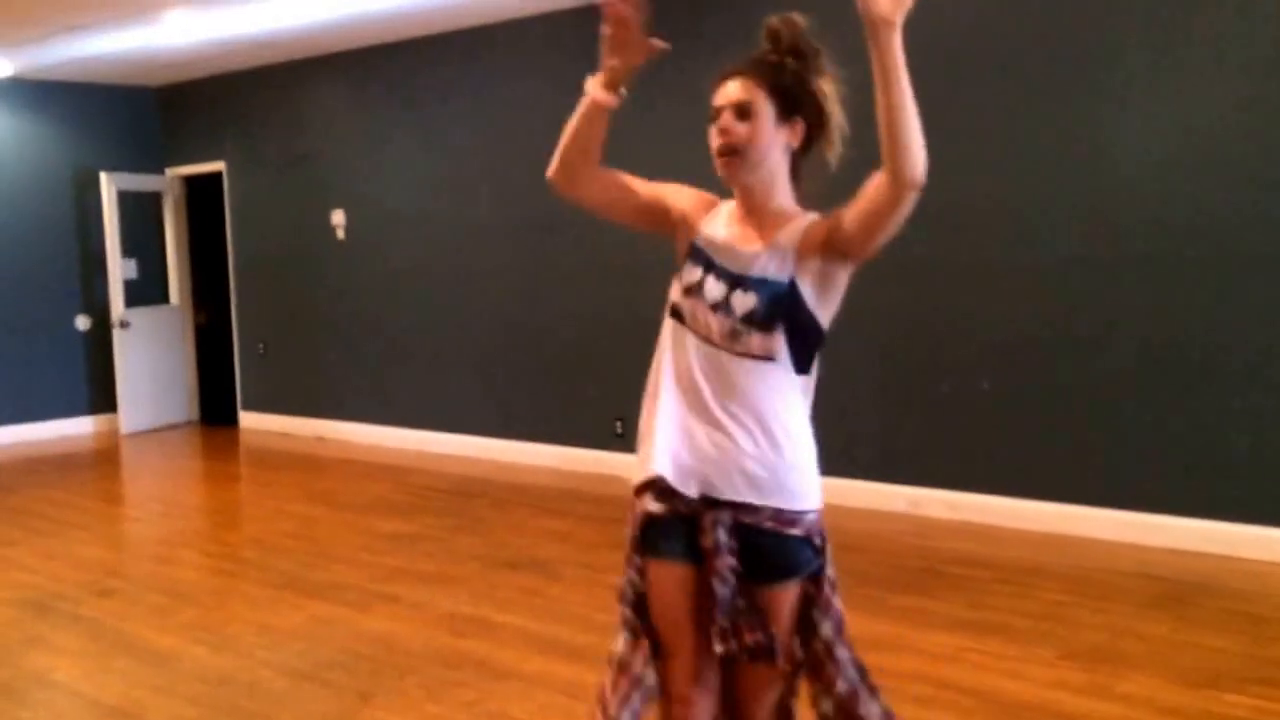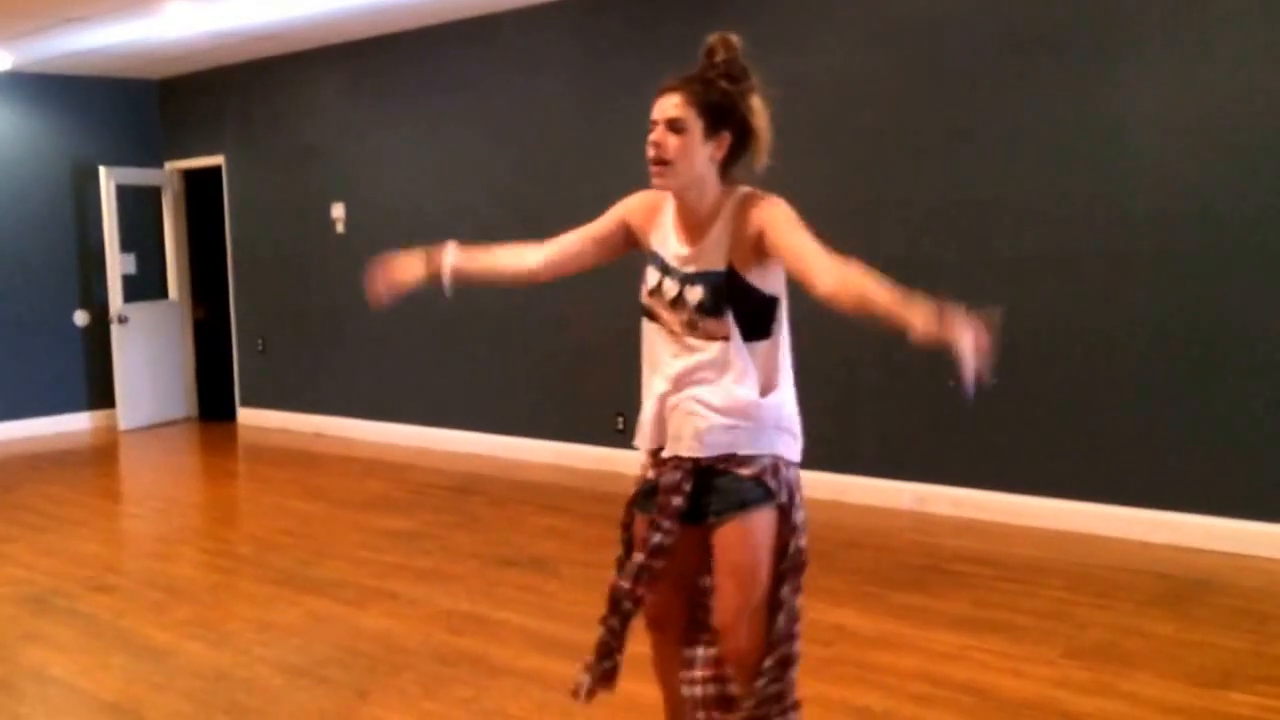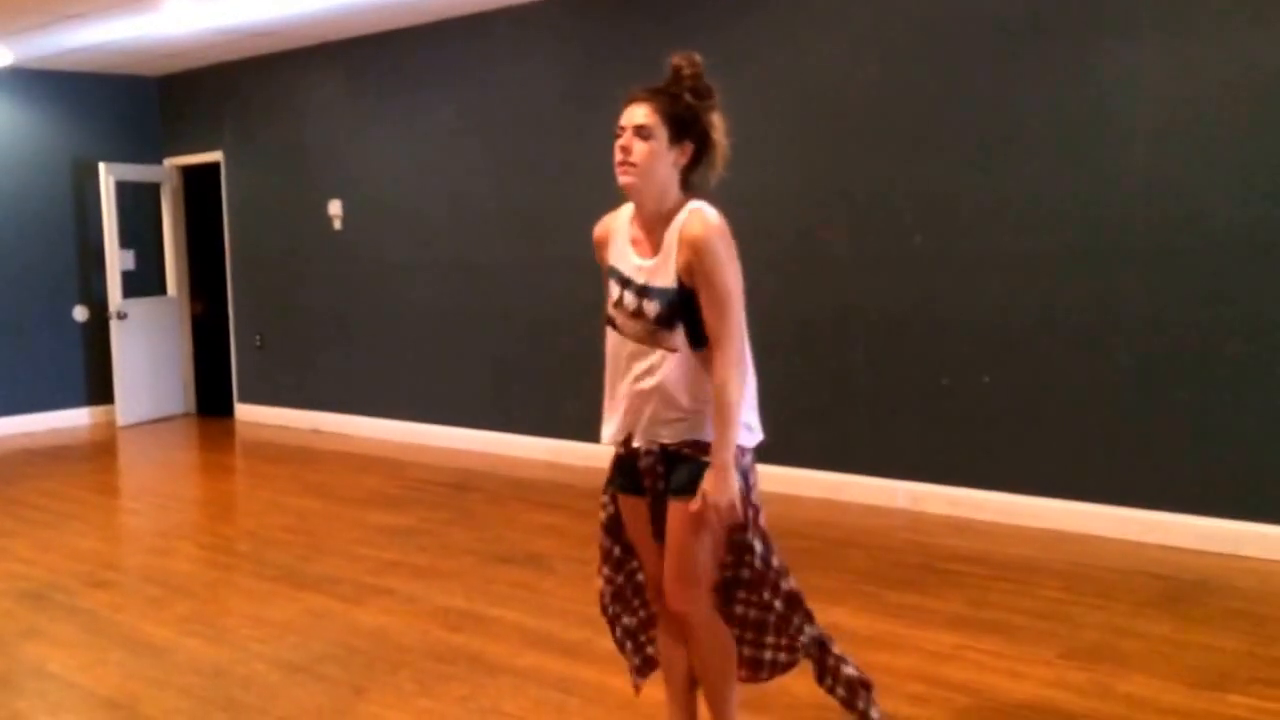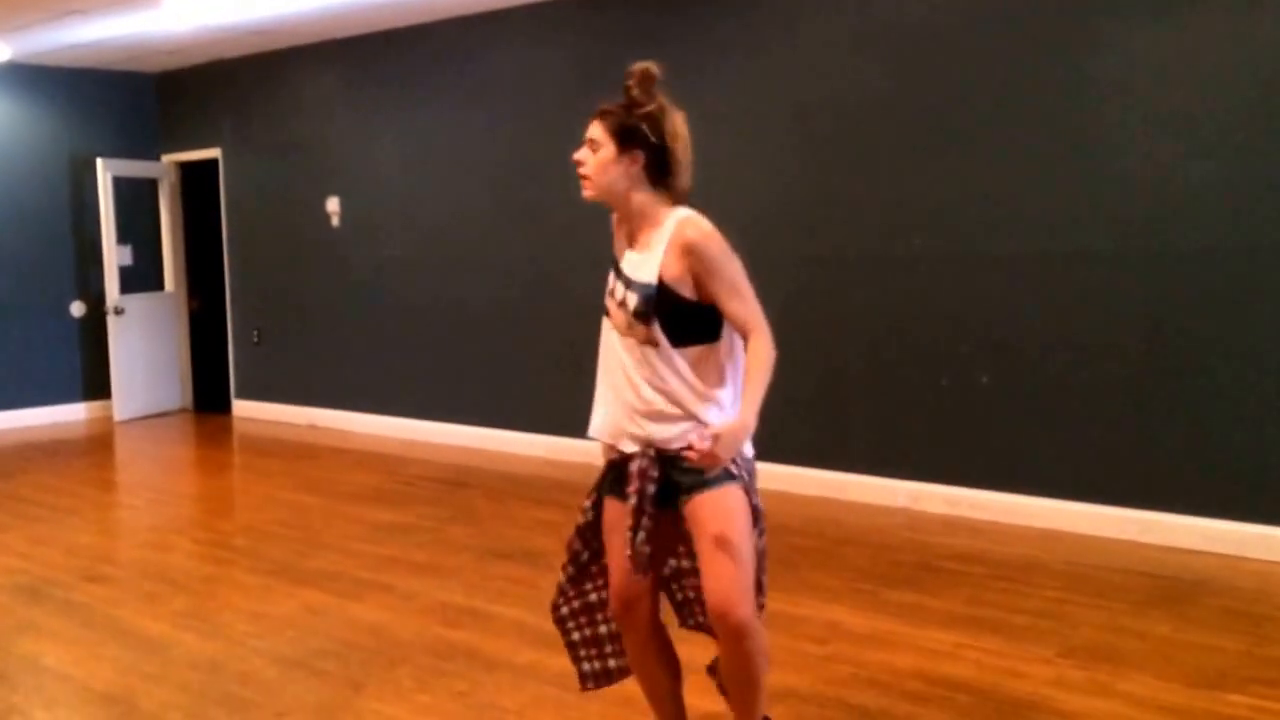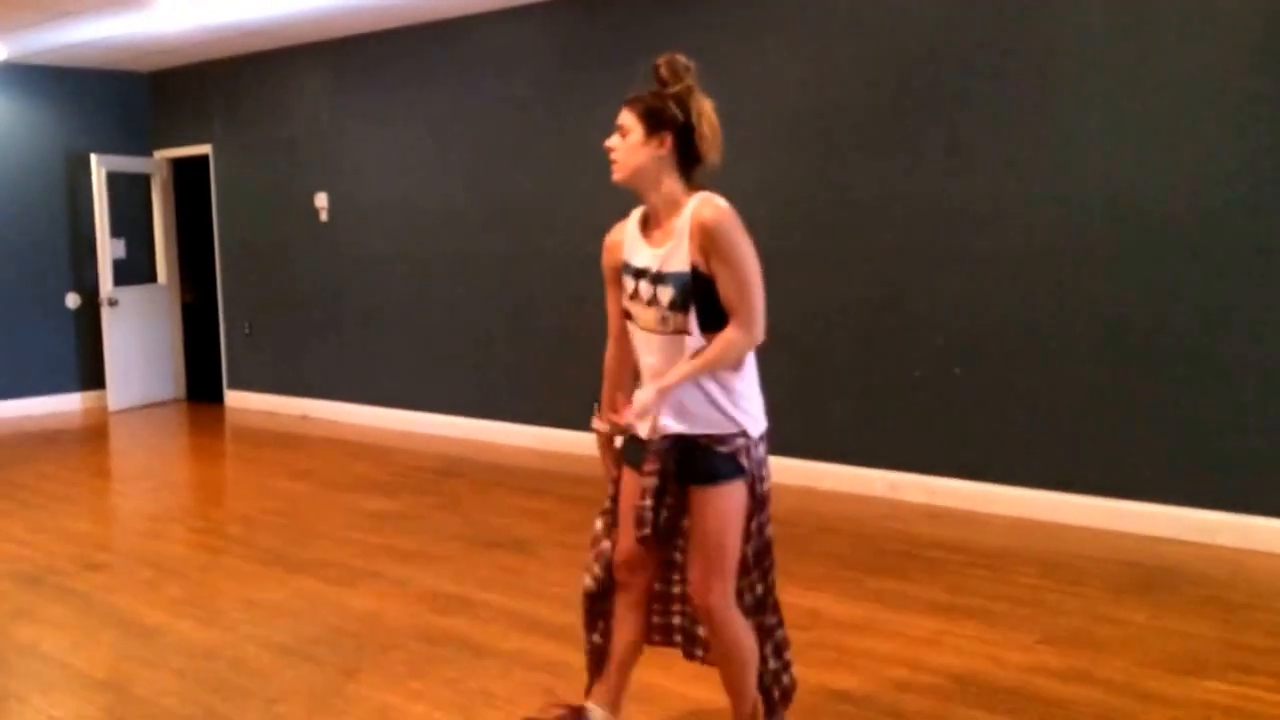
dt=0.5s
person 1, frame 1
left shoulder: (825, 240)
right shoulder: (692, 214)
left elbow: (904, 180)
right elbow: (569, 178)
right wrist: (608, 79)
left hip: (774, 499)
right hip: (674, 486)
person 1, frame 2
left shoulder: (757, 217)
right shoulder: (644, 213)
left elbow: (829, 276)
right elbow: (543, 258)
left wrist: (916, 314)
right wrist: (440, 262)
left hip: (748, 455)
right hip: (667, 452)
left knee: (737, 629)
right knee: (664, 618)
person 1, frame 3
left shoulder: (701, 232)
right shoulder: (608, 232)
left elbow: (729, 353)
left wrist: (721, 462)
left hip: (701, 443)
right hip: (634, 441)
left knee: (690, 600)
right knee: (658, 601)
person 1, frame 4
left shoulder: (690, 235)
right shoulder: (622, 226)
left elbow: (758, 334)
left wrist: (742, 422)
left hip: (703, 448)
right hip: (631, 448)
left knee: (731, 609)
right knee: (624, 603)
person 1, frame 5
left shoulder: (711, 219)
right shoulder: (619, 237)
left elbow: (749, 328)
left wrist: (669, 386)
right wrist: (612, 414)
left hip: (719, 431)
right hip: (649, 429)
left knee: (712, 593)
right knee: (628, 566)
